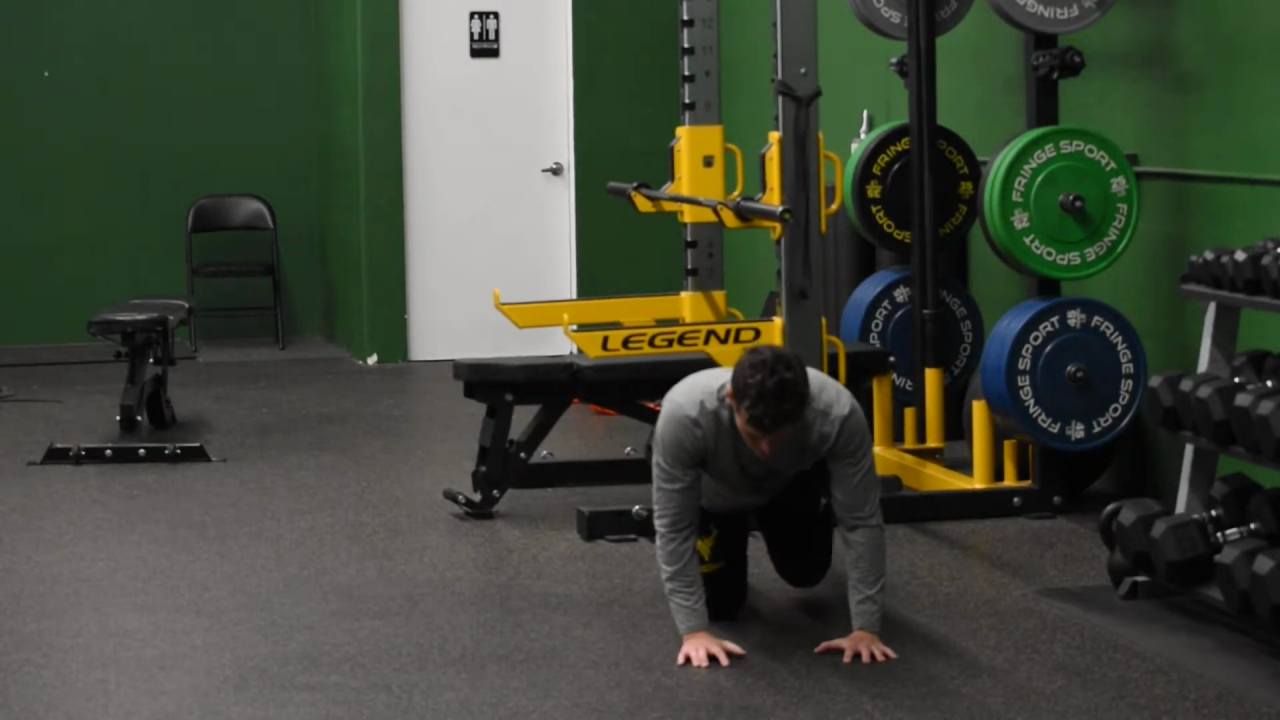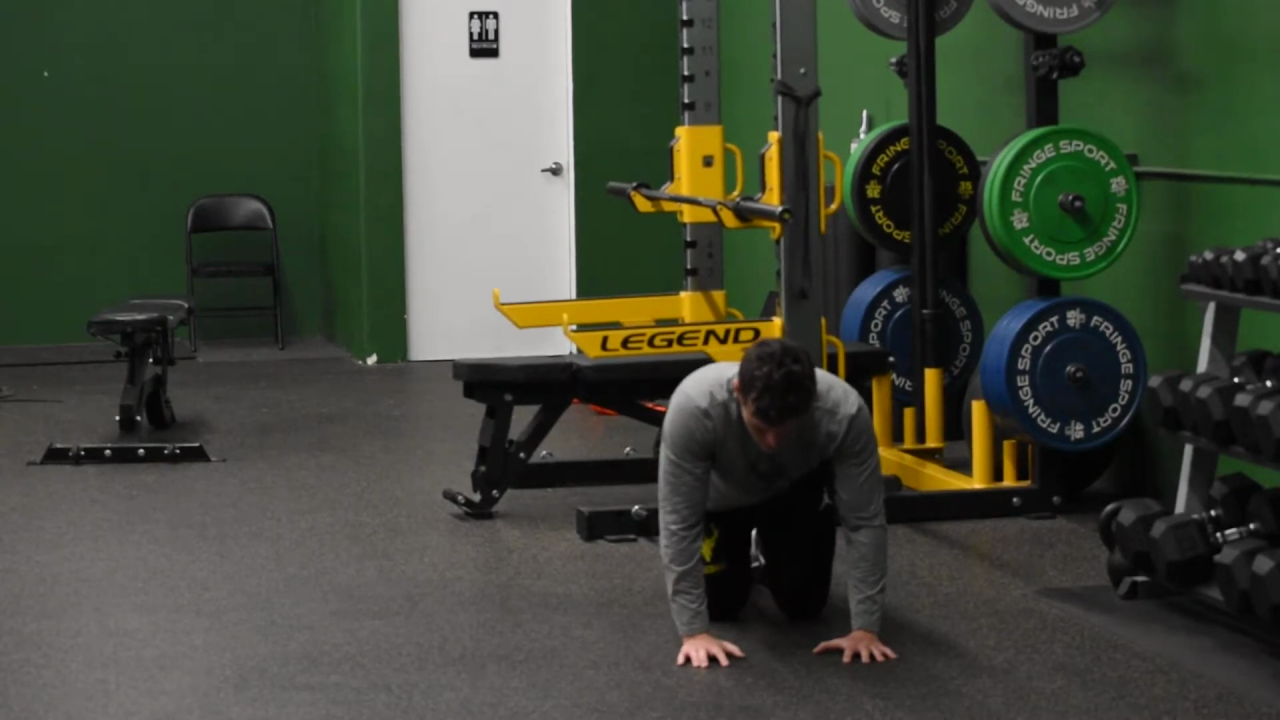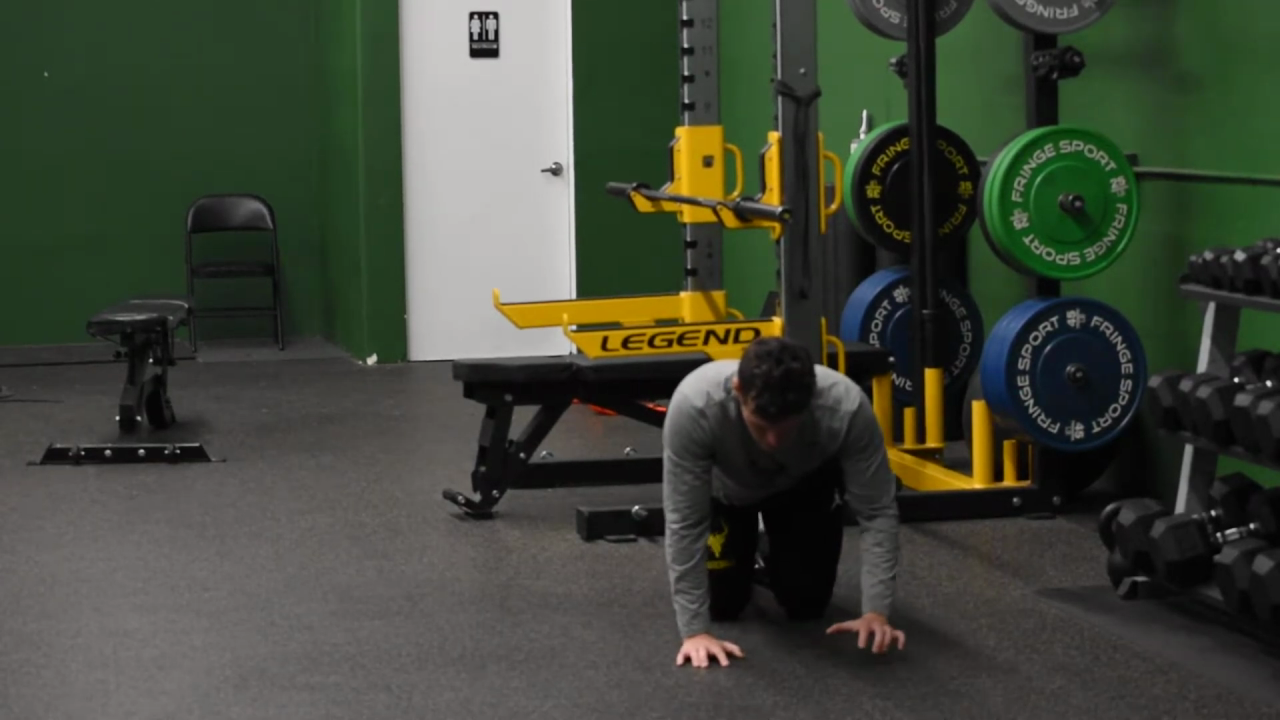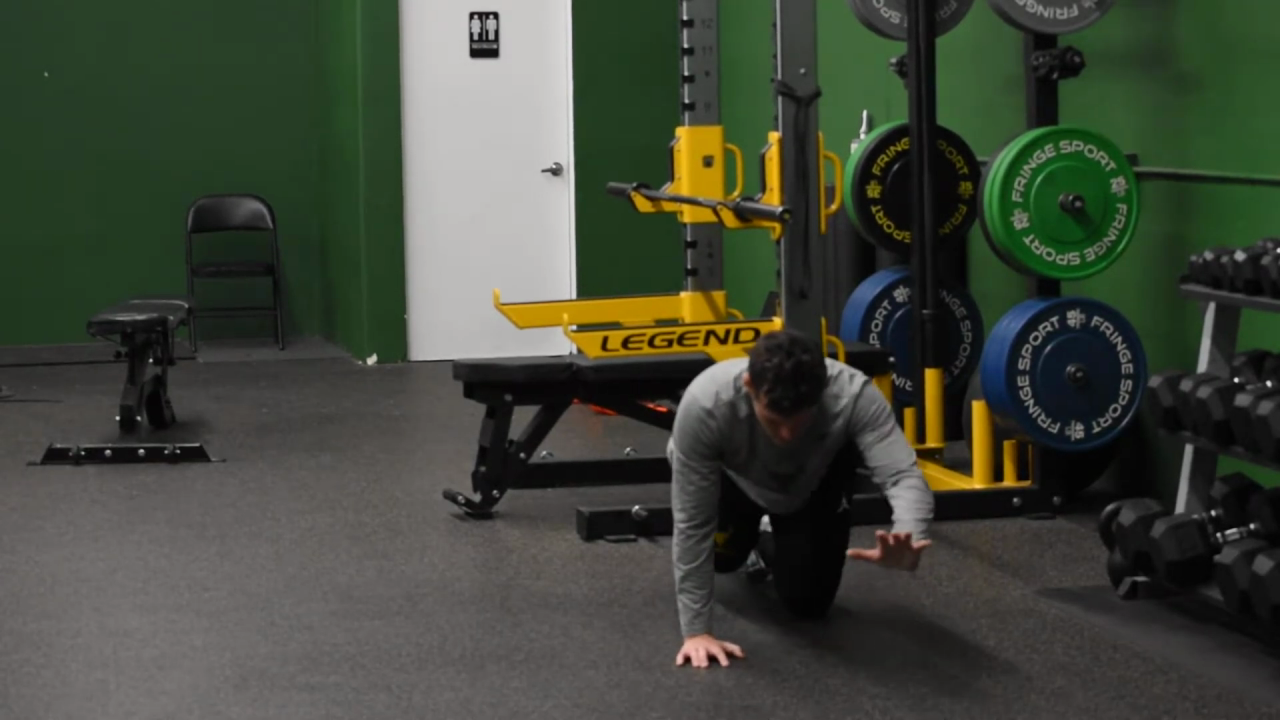
dt=0.5s
person 1, frame 1
left shoulder: (837, 414)
right shoulder: (685, 413)
left elbow: (861, 521)
right elbow: (673, 529)
left wrist: (865, 628)
right wrist: (693, 630)
left knee: (804, 571)
right knee: (720, 604)
person 1, frame 2
left shoulder: (844, 413)
right shoulder: (694, 406)
left elbow: (864, 522)
right elbow: (679, 523)
left wrist: (865, 628)
right wrist: (693, 631)
right hip: (718, 493)
left knee: (803, 604)
right knee: (721, 605)
left ankle: (768, 552)
person 1, frame 3
left shoulder: (846, 408)
right shoulder: (694, 405)
left elbow: (878, 511)
right elbow: (684, 521)
left wrist: (876, 610)
right wrist: (694, 630)
left hip: (806, 484)
right hip: (724, 487)
left knee: (805, 605)
right knee: (722, 604)
left ankle: (775, 551)
person 1, frame 4
left shoulder: (854, 397)
right shoulder: (706, 405)
left elbow: (906, 475)
right elbow: (692, 520)
left wrist: (906, 544)
right wrist: (696, 630)
left hip: (817, 485)
right hip: (738, 480)
left knee: (808, 602)
right knee: (725, 557)
left ankle: (769, 541)
